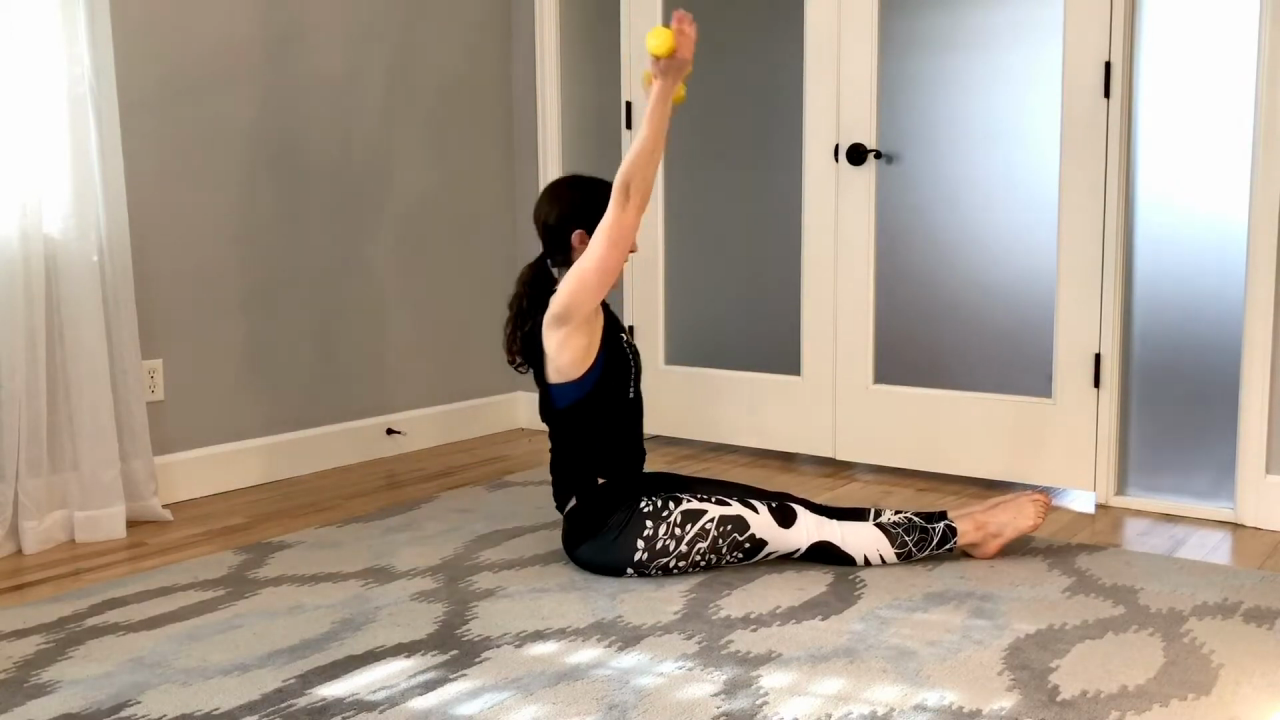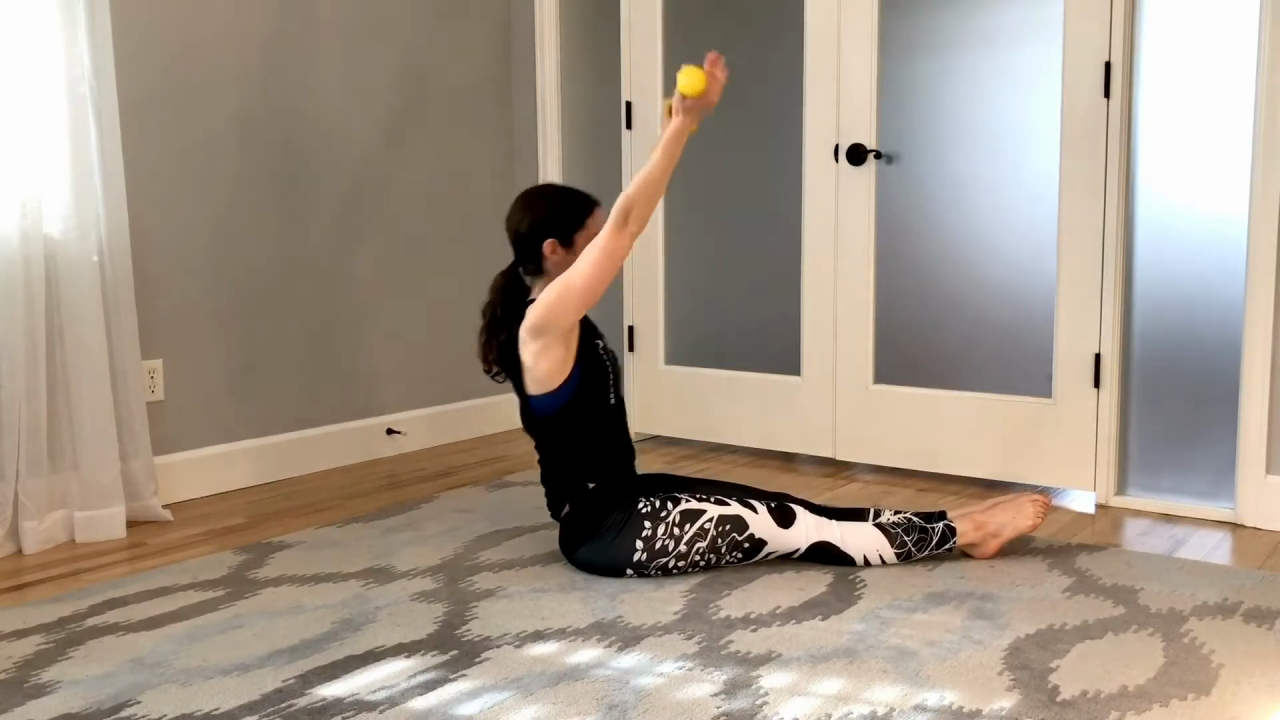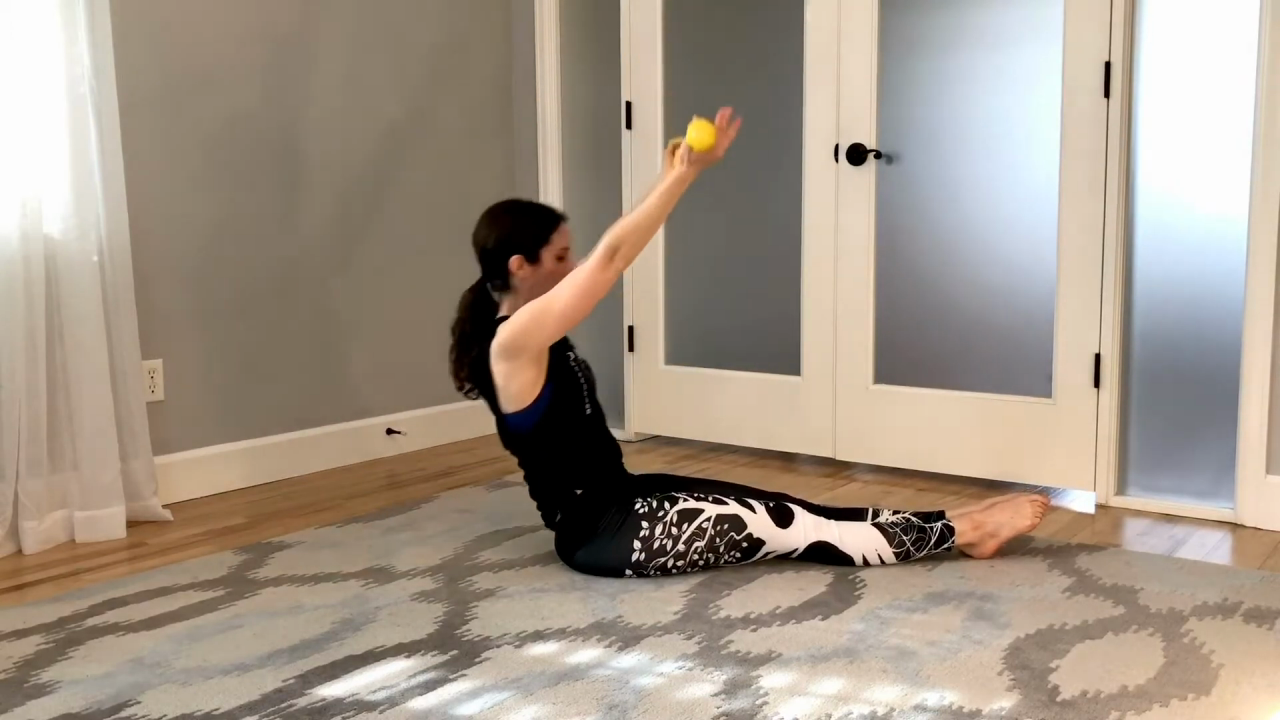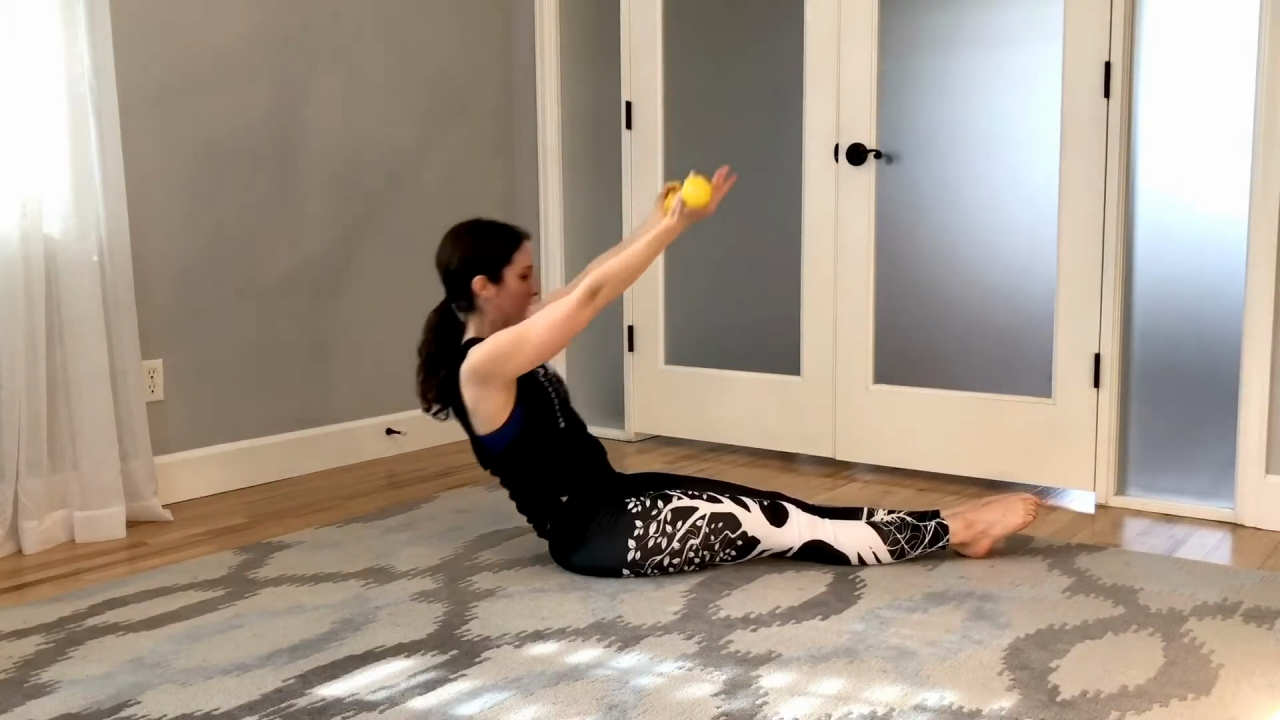
dt=0.1s
person 1, frame 1
left shoulder: (581, 311)
right shoulder: (569, 311)
left elbow: (624, 202)
right elbow: (622, 200)
left wrist: (665, 86)
right wrist: (663, 85)
left hip: (626, 501)
right hip: (607, 527)
left knee: (791, 513)
right knee: (786, 526)
left ankle: (950, 526)
right ankle: (961, 534)
person 1, frame 2
left shoulder: (553, 316)
right shoulder: (543, 320)
left elbow: (620, 228)
right elbow: (624, 225)
left wrist: (678, 131)
right wrist: (684, 121)
left hip: (623, 504)
right hip: (604, 528)
left knee: (781, 509)
right knee: (780, 525)
left ankle: (952, 528)
right ankle: (959, 531)
person 1, frame 3
left shoulder: (525, 327)
right shoulder: (515, 339)
left elbow: (604, 256)
right elbow: (608, 257)
left wrist: (676, 174)
right wrist: (685, 173)
left hip: (617, 506)
right hip: (597, 530)
left knee: (781, 511)
right knee: (780, 526)
left ankle: (948, 527)
right ankle: (955, 531)
person 1, frame 4
left shoulder: (500, 341)
right shoulder: (484, 363)
left elbow: (585, 286)
right elbow: (589, 296)
left wrist: (659, 223)
right wrist: (678, 221)
left hip: (610, 501)
right hip: (594, 533)
left knee: (769, 509)
right knee: (771, 524)
left ankle: (949, 524)
right ankle: (951, 531)
